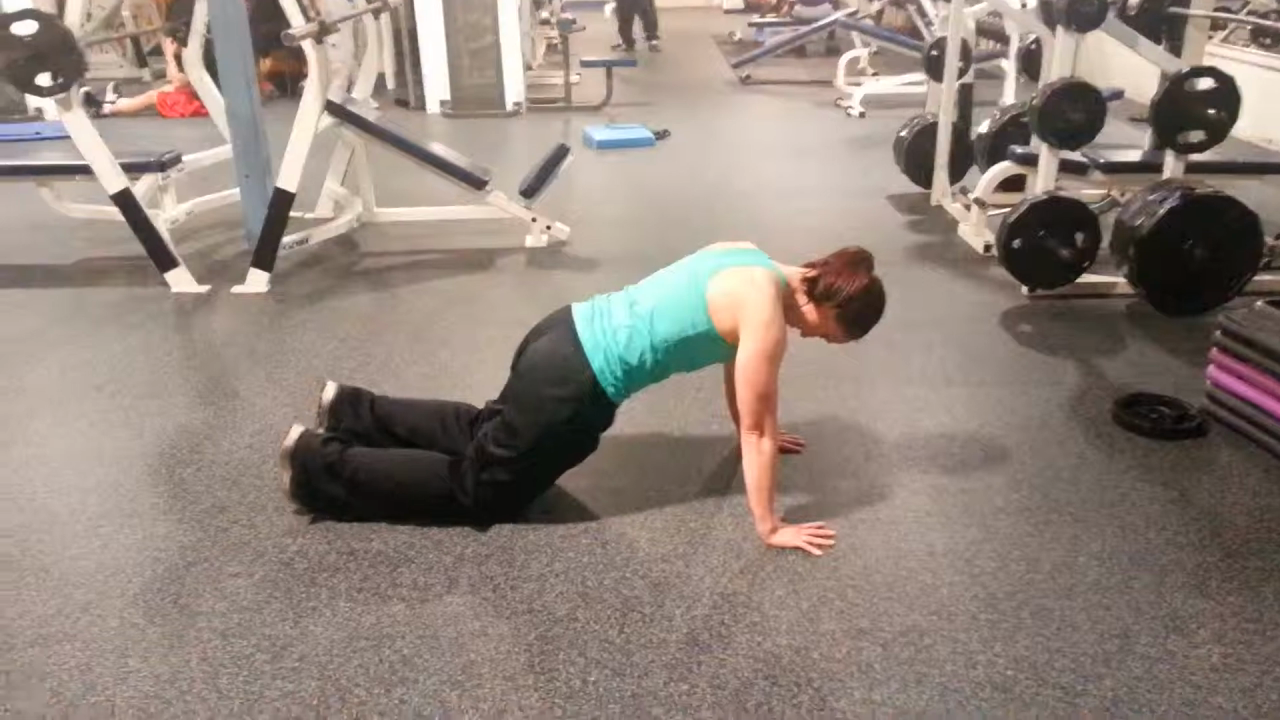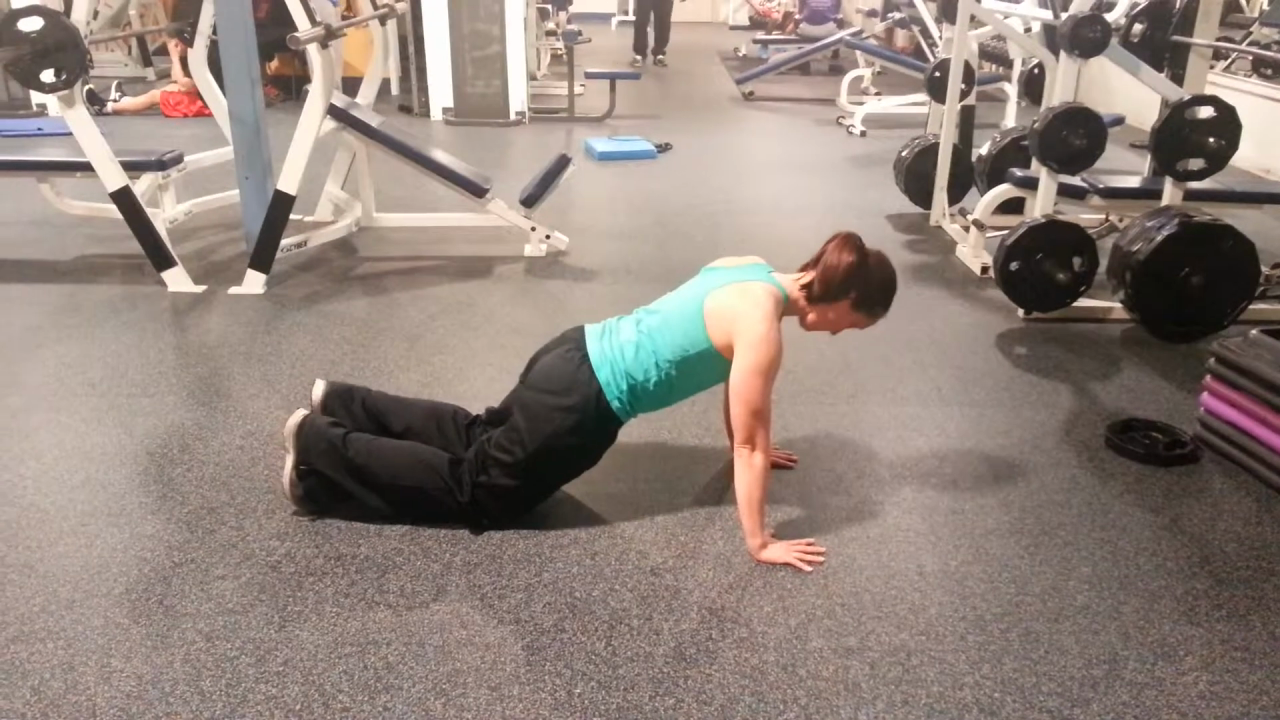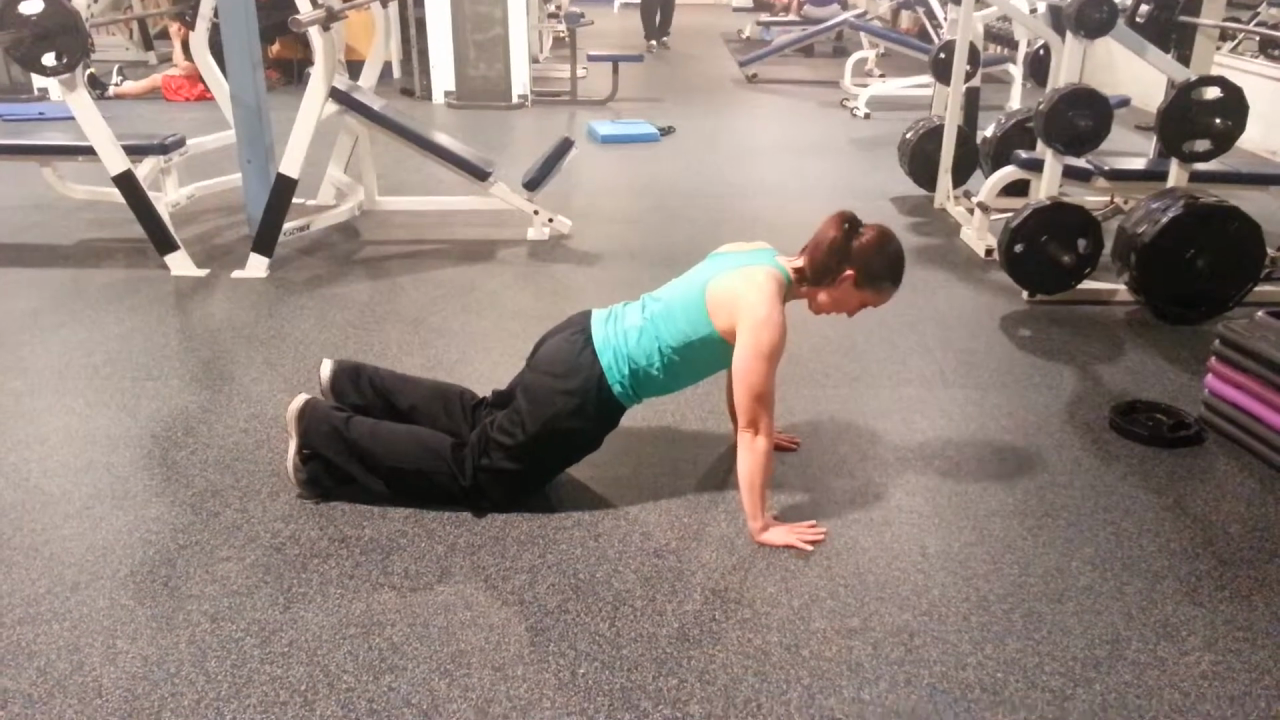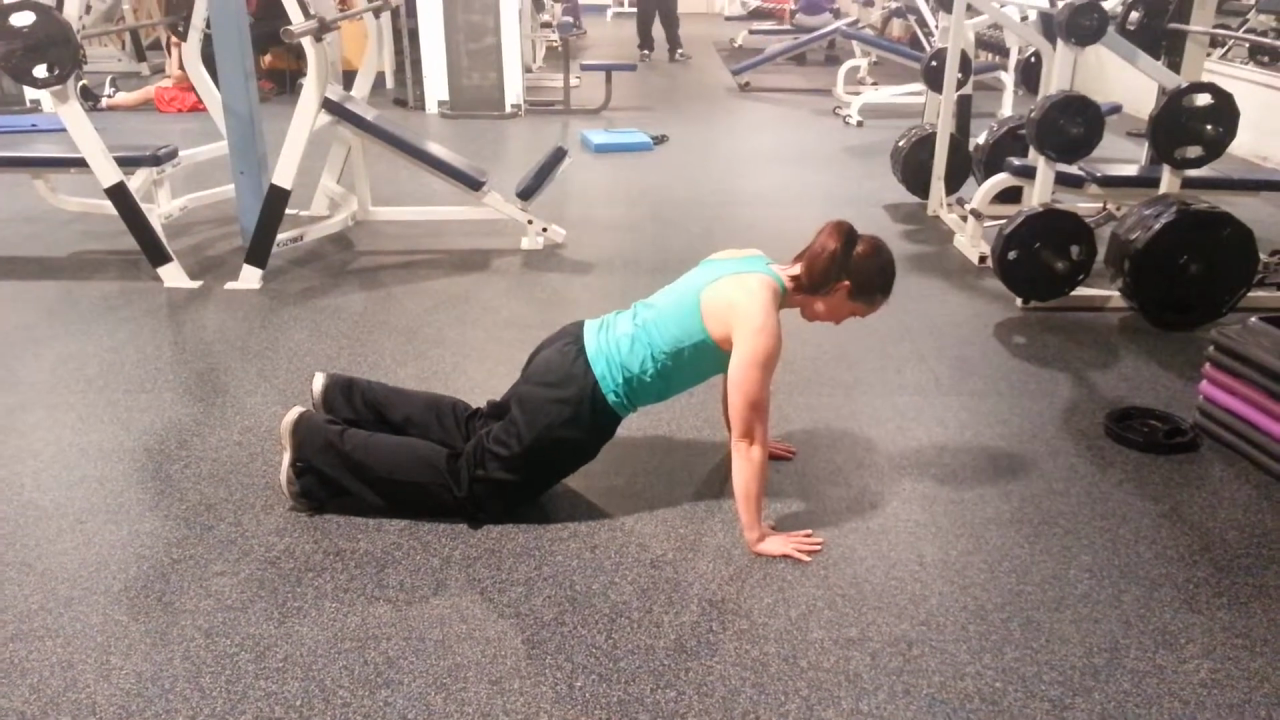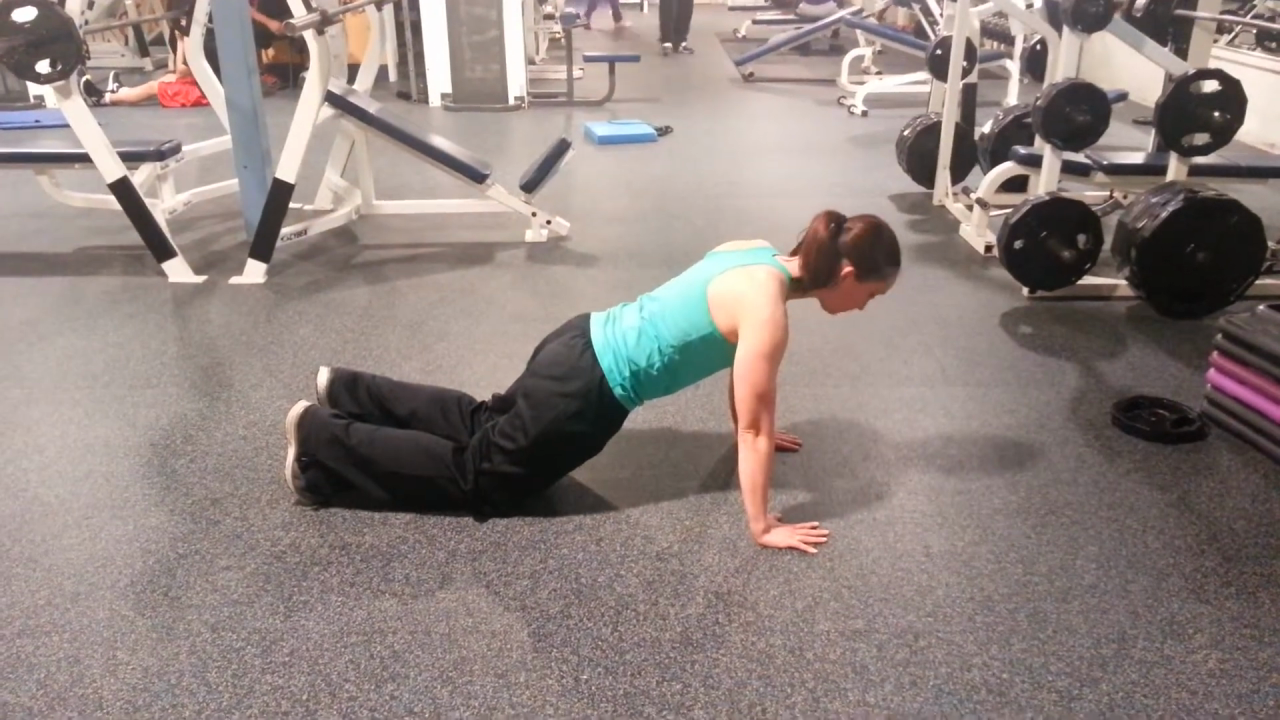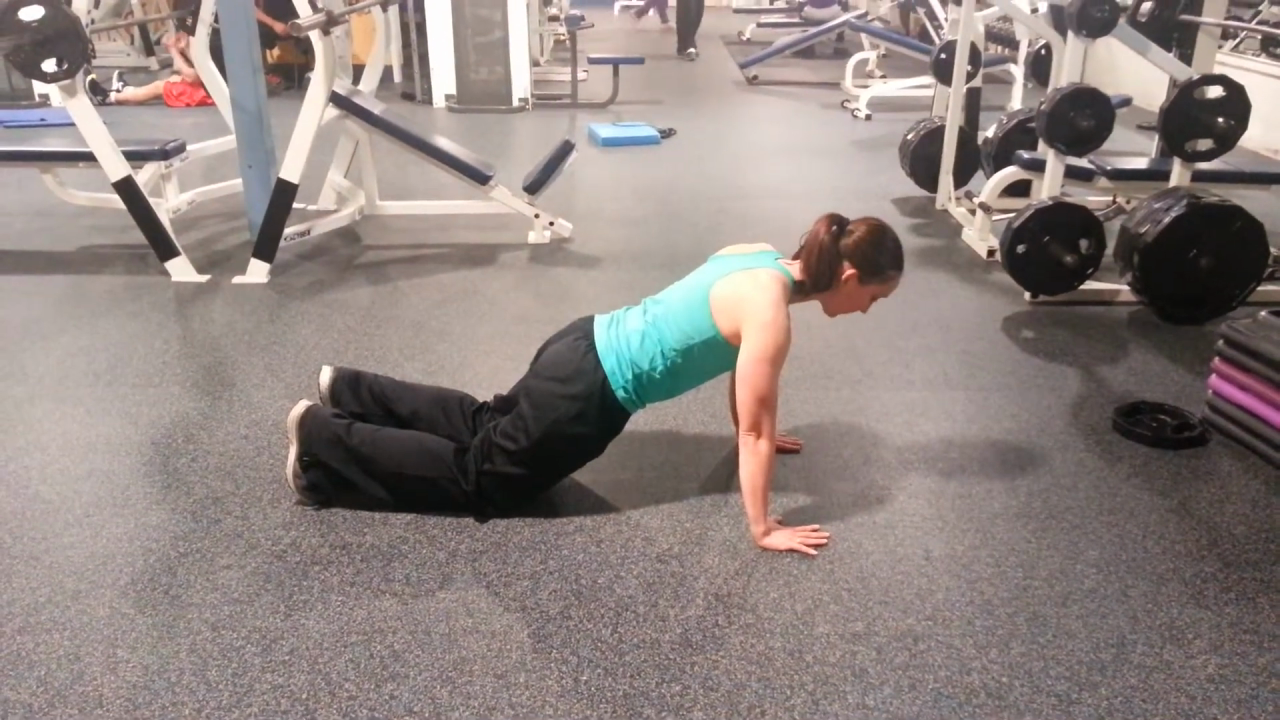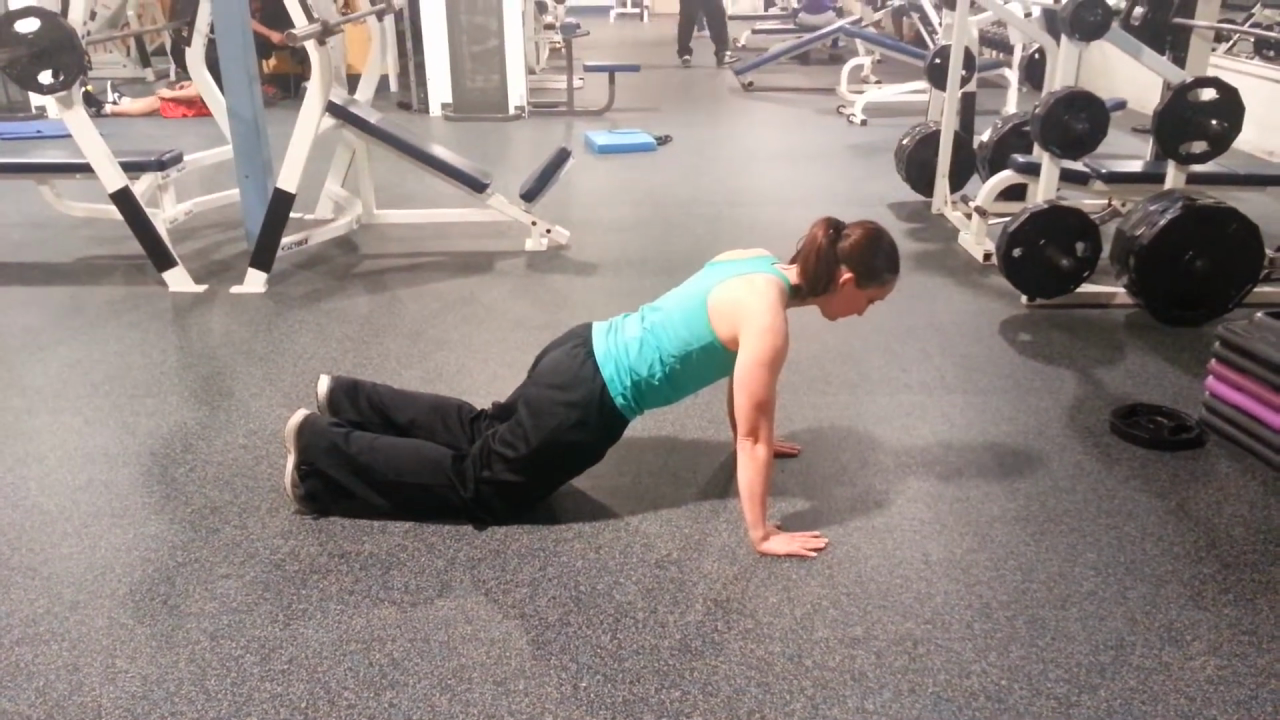
dt=0.7s
person 1, frame 1
left shoulder: (753, 262)
right shoulder: (766, 313)
right elbow: (757, 432)
left wrist: (757, 433)
right wrist: (769, 527)
left hip: (569, 336)
right hip: (575, 382)
left knee: (487, 433)
right knee: (478, 486)
left ankle: (352, 410)
right ankle: (316, 462)
person 1, frame 2
left shoulder: (752, 269)
right shoulder: (762, 326)
right elbow: (750, 445)
left wrist: (749, 444)
right wrist: (759, 542)
left hip: (580, 357)
right hip: (581, 402)
left knee: (478, 438)
right knee: (473, 489)
left ankle: (341, 406)
right ankle: (319, 447)
person 1, frame 3
left shoulder: (760, 256)
right shoulder: (765, 311)
right elbow: (753, 429)
left wrist: (754, 430)
right wrist: (760, 524)
left hip: (585, 344)
right hip: (585, 386)
left knee: (483, 421)
right knee: (475, 471)
left ankle: (349, 384)
right ankle: (319, 428)
person 1, frame 4
left shoulder: (752, 262)
right shoulder: (760, 317)
right elbow: (748, 435)
left wrist: (748, 438)
right wrist: (756, 534)
left hip: (580, 352)
right hip: (581, 396)
left knee: (477, 433)
right knee: (472, 482)
left ankle: (340, 398)
right ankle: (315, 442)
person 1, frame 5
left shoulder: (760, 254)
right shoulder: (767, 310)
right elbow: (755, 428)
left wrist: (751, 430)
right wrist: (761, 526)
left hip: (586, 345)
right hip: (587, 389)
left knee: (483, 425)
right knee: (477, 476)
left ankle: (344, 391)
right ankle: (319, 438)
person 1, frame 6
left shoulder: (763, 257)
right shoulder: (770, 313)
right elbow: (756, 431)
left wrist: (752, 432)
right wrist: (762, 529)
left hip: (589, 346)
right hip: (590, 391)
left knee: (485, 427)
right knee: (479, 477)
left ankle: (347, 392)
right ankle: (321, 439)
person 1, frame 7
left shoulder: (758, 262)
right shoulder: (768, 318)
right elbow: (754, 437)
left wrist: (750, 437)
right wrist: (762, 535)
left hip: (588, 355)
right hip: (588, 398)
left knee: (482, 433)
right knee: (478, 485)
left ankle: (346, 400)
right ankle: (319, 447)
